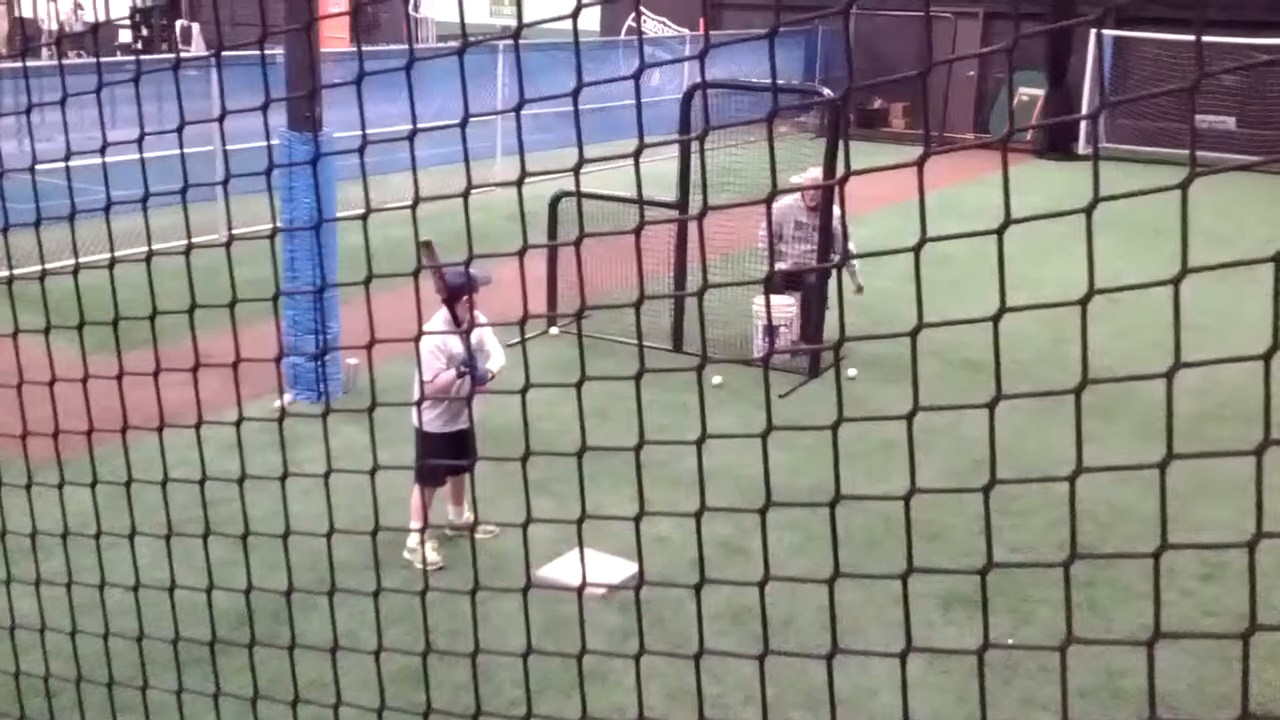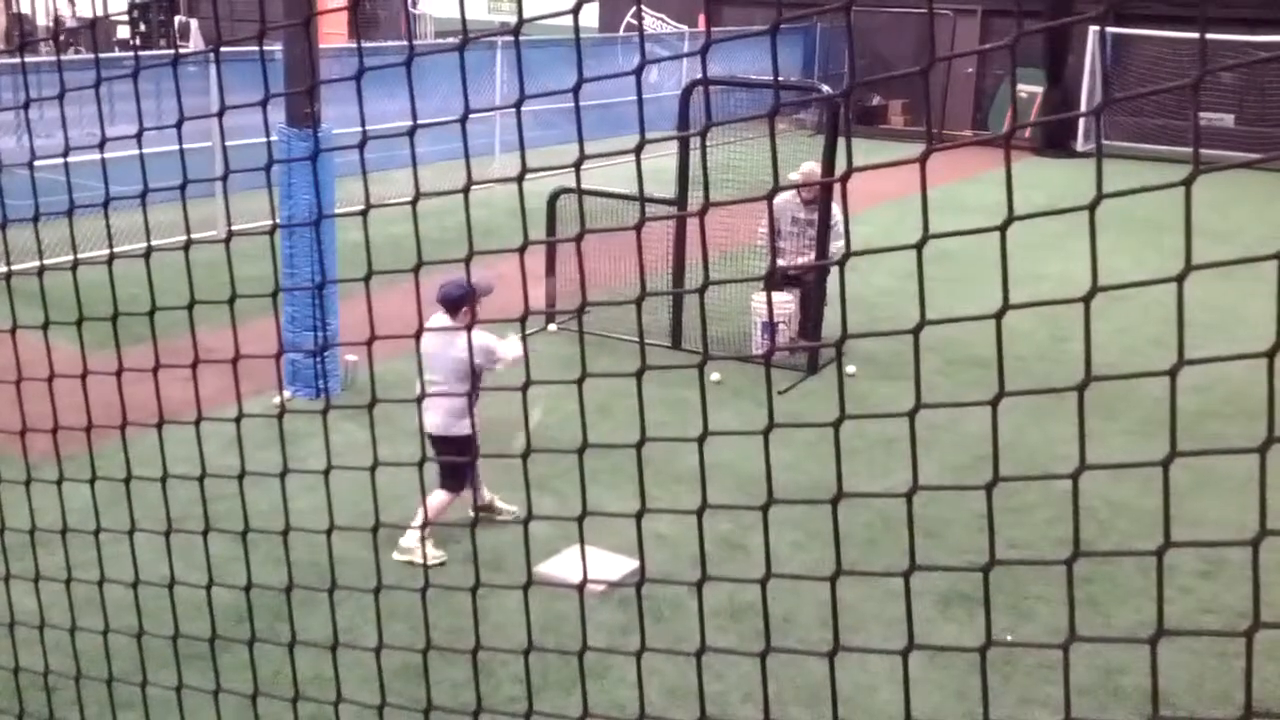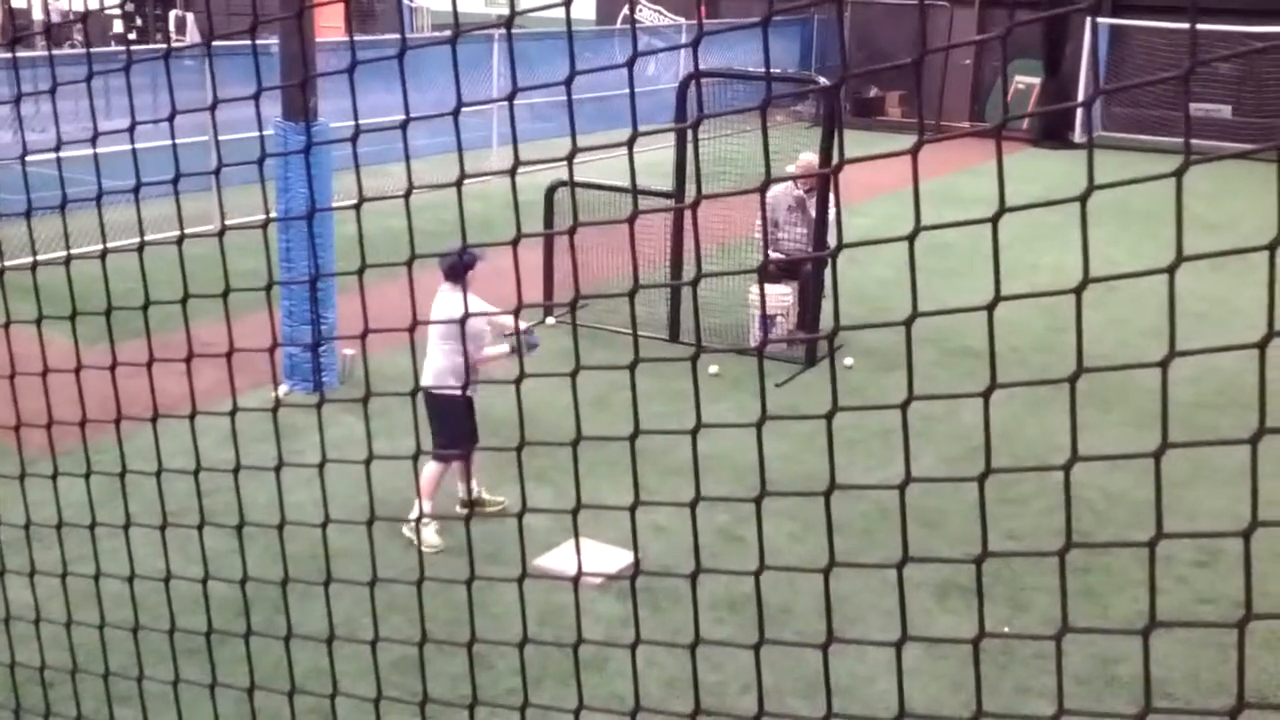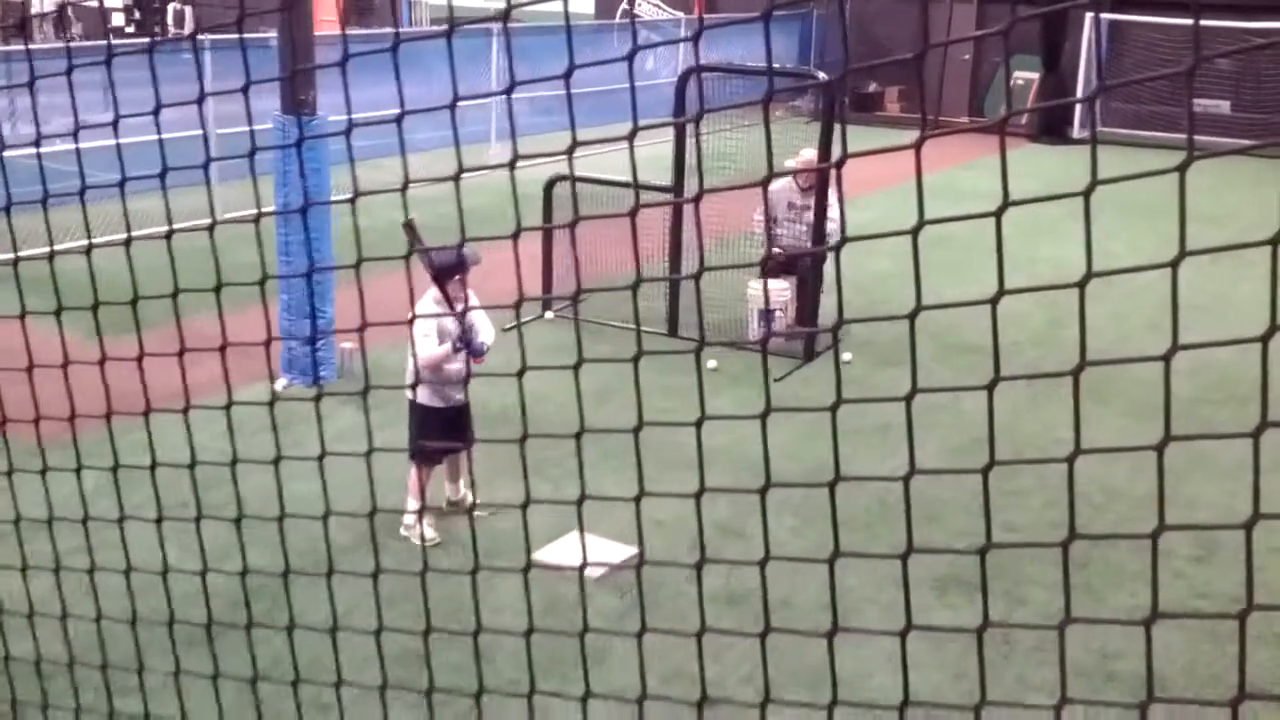
dt=1s
person 1, frame 1
left shoulder: (477, 321)
right shoulder: (434, 336)
left elbow: (497, 353)
right elbow: (431, 387)
left wrist: (487, 372)
right wrist: (460, 370)
left hip: (462, 413)
right hip: (434, 421)
left knee: (460, 470)
right knee: (428, 481)
left ankle: (459, 518)
right ankle: (417, 539)
person 1, frame 2
left shoulder: (432, 326)
right shoulder: (477, 342)
right elbow: (510, 351)
right wrist: (516, 342)
left hip: (432, 414)
right hip: (453, 421)
left knee: (467, 458)
right knee: (453, 485)
left ankle: (482, 501)
right ankle: (413, 538)
person 1, frame 3
left shoulder: (448, 296)
right shoulder: (463, 308)
left elbow: (493, 315)
right elbow: (477, 357)
left wrist: (521, 327)
right wrist: (513, 348)
left hip: (448, 383)
right hip: (447, 387)
left knee: (465, 443)
right knee: (445, 452)
left ankle: (469, 495)
right ankle: (419, 518)
person 1, frame 4
left shoulder: (467, 298)
right shoulder: (424, 314)
left elbow: (486, 328)
right elbow: (424, 359)
left wrist: (481, 344)
right wrist: (456, 345)
left hip: (456, 390)
right hip: (429, 397)
left knee: (457, 447)
right knee: (425, 458)
left ankle: (456, 496)
right ankle: (413, 517)
person 2, frame 1
left shoulder: (833, 214)
right shoulder: (783, 206)
left elbow: (845, 248)
right elbow: (766, 237)
left wrist: (856, 279)
right wrist: (776, 262)
left hip: (814, 269)
right hip: (785, 267)
left knee: (813, 285)
right knee: (773, 284)
person 2, frame 2
left shoulder: (830, 209)
right shoulder: (782, 201)
left elbow: (836, 246)
right elbow: (766, 232)
left wrist: (805, 261)
right wrist: (775, 258)
left hip: (813, 265)
right hip: (783, 262)
left knee: (812, 282)
right knee: (772, 279)
left ankle: (808, 337)
person 2, frame 3
left shoulder: (826, 199)
right shoulder: (777, 193)
right elbow: (763, 226)
left wrist: (804, 208)
right wrist: (769, 251)
left hip: (809, 256)
right hip: (780, 254)
left knee: (810, 273)
right knee: (768, 271)
left ankle: (805, 327)
person 2, frame 4
left shoulder: (827, 194)
right shoulder: (777, 188)
left elbow: (833, 229)
right elbow: (762, 219)
right wrist: (769, 246)
left hip: (809, 251)
right hip: (779, 250)
left knee: (809, 267)
right knee: (768, 268)
left ankle: (803, 323)
